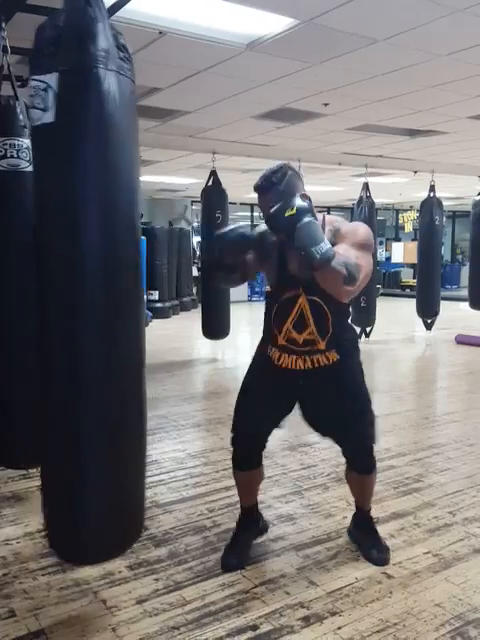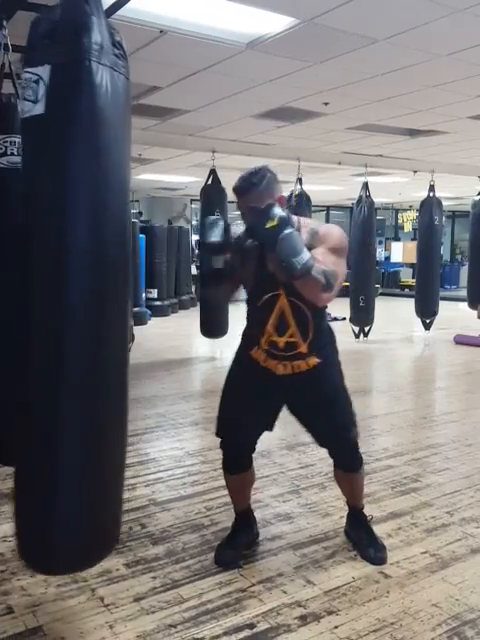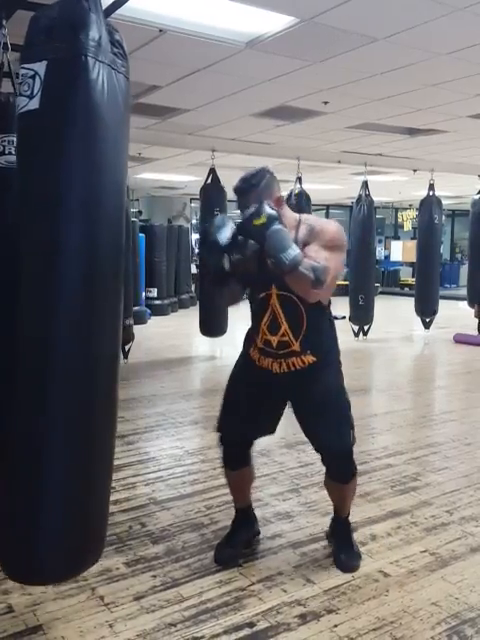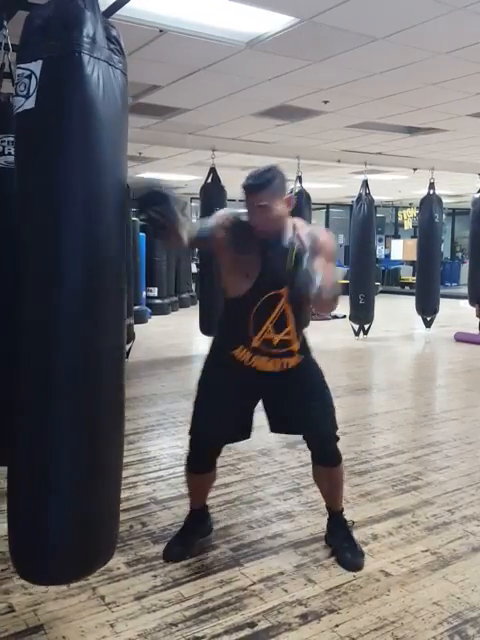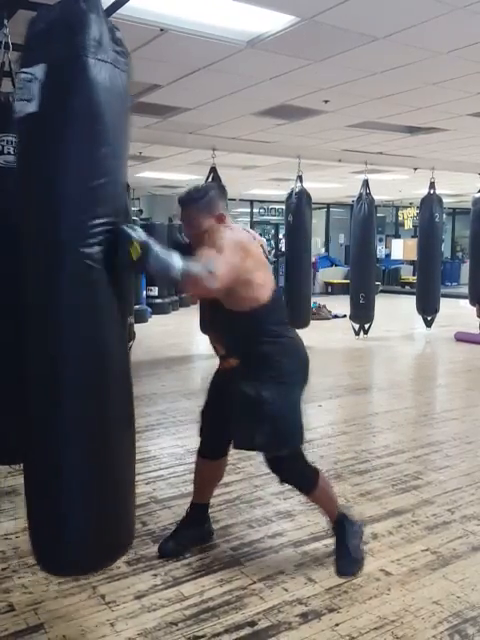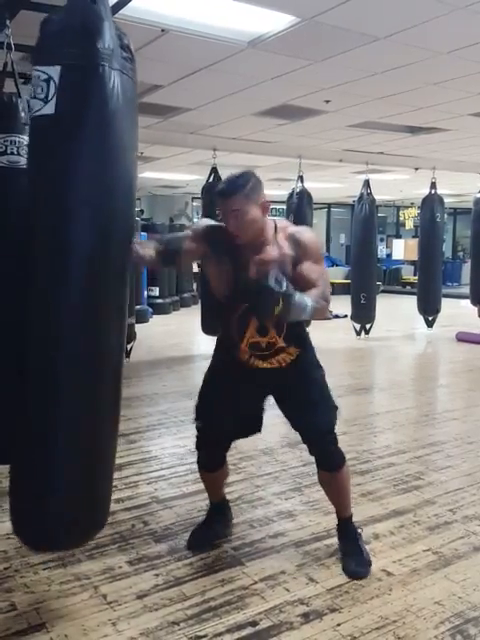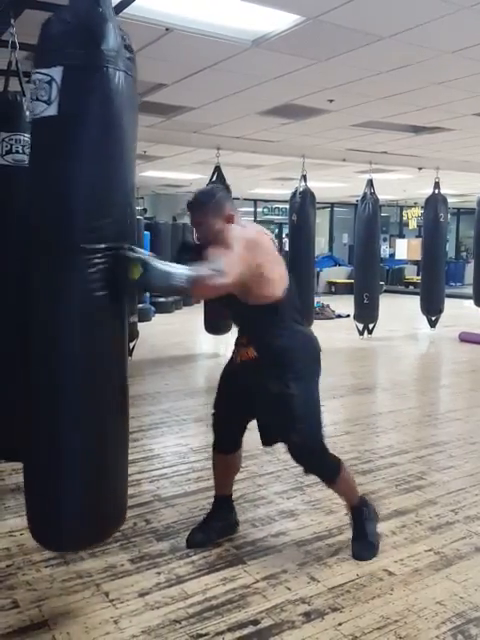
dt=0.3s
person 1, frame 1
left shoulder: (352, 234)
right shoulder: (266, 238)
left elbow: (345, 286)
right elbow: (229, 276)
left wrist: (306, 226)
right wrist: (228, 251)
left hip: (336, 358)
right hip: (276, 357)
left knee: (359, 449)
right knee: (246, 443)
left ankle: (362, 523)
right ankle: (249, 524)
person 1, frame 2
left shoulder: (325, 235)
right shoulder: (247, 241)
left elbow: (321, 292)
right elbow: (217, 295)
left wrist: (284, 237)
left hip: (311, 360)
right hip: (257, 361)
left knee: (344, 448)
right knee: (235, 445)
left ankle: (357, 521)
right ankle: (243, 526)
person 1, frame 3
left shoulder: (323, 232)
right shoulder: (250, 238)
left elbow: (315, 289)
right elbow: (230, 296)
left wrist: (276, 235)
left hip: (314, 361)
right hip: (258, 358)
left knee: (339, 453)
right knee: (232, 441)
left ankle: (341, 528)
right ankle: (244, 523)
person 1, frame 4
left shoulder: (316, 240)
right shoulder: (231, 230)
left elbow: (326, 303)
left hip: (292, 359)
right hip: (233, 359)
left knee: (325, 442)
right knee: (204, 445)
left ankle: (337, 525)
right ankle: (197, 520)
person 1, frame 5
left shoulder: (229, 241)
right shoulder: (223, 245)
left elbow: (200, 282)
left wrist: (147, 247)
left hip: (274, 365)
right hip: (244, 363)
left knee: (285, 461)
right knee: (212, 438)
left ankle: (345, 528)
right ankle: (197, 523)
person 1, frame 6
left shoulder: (300, 241)
right shoulder: (211, 237)
left elbow: (321, 304)
right elbow: (159, 250)
left wrist: (290, 302)
right wrist: (127, 246)
left hip: (292, 357)
right hip: (235, 360)
left knee: (324, 444)
right knee: (210, 444)
left ankle: (348, 530)
right ankle: (219, 513)
person 1, frame 7
left shoulder: (241, 239)
right shoulder: (234, 239)
left elbow: (209, 282)
left wrist: (151, 269)
left hip: (288, 355)
right hip: (257, 355)
left knee: (307, 450)
right knee: (226, 429)
left ankle: (361, 510)
right ankle: (223, 513)
